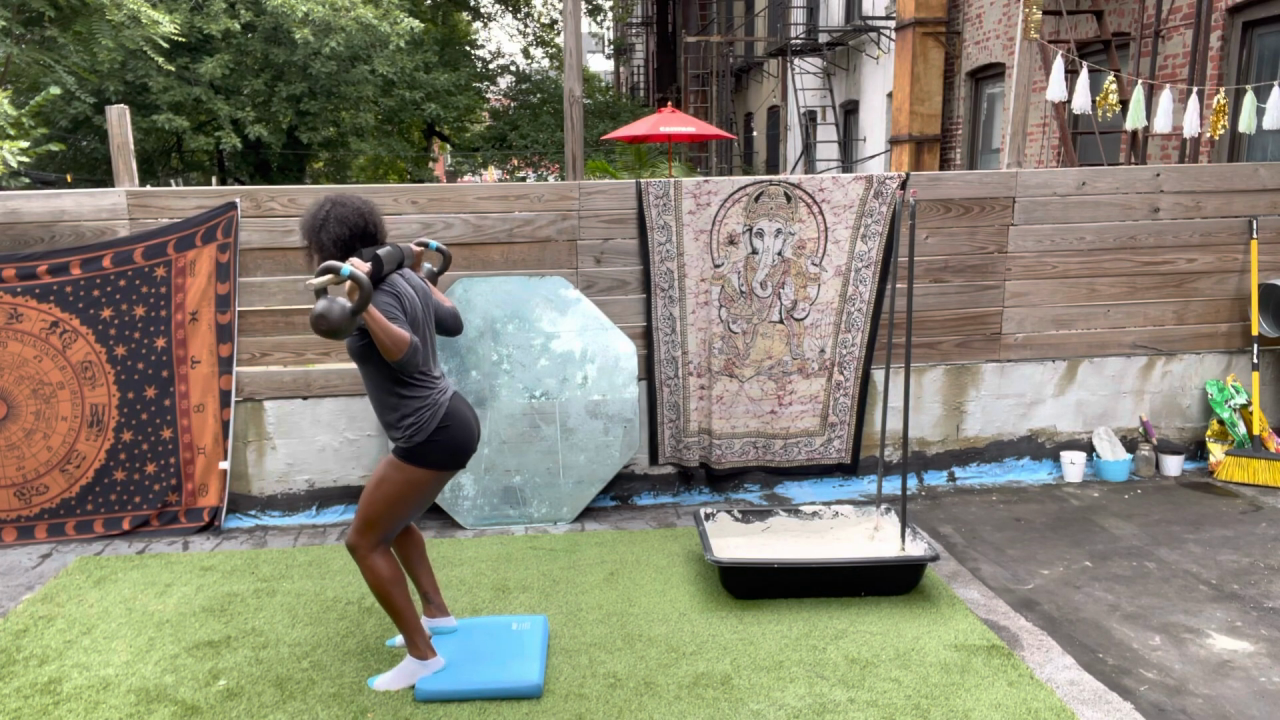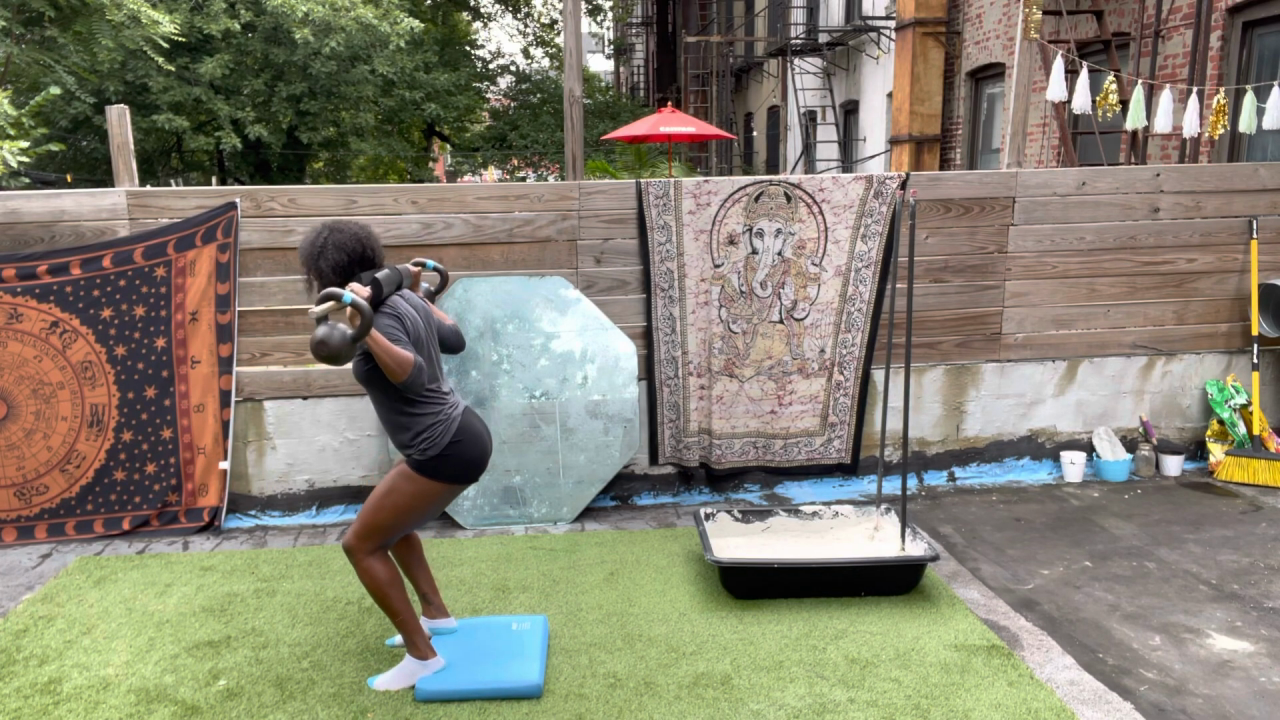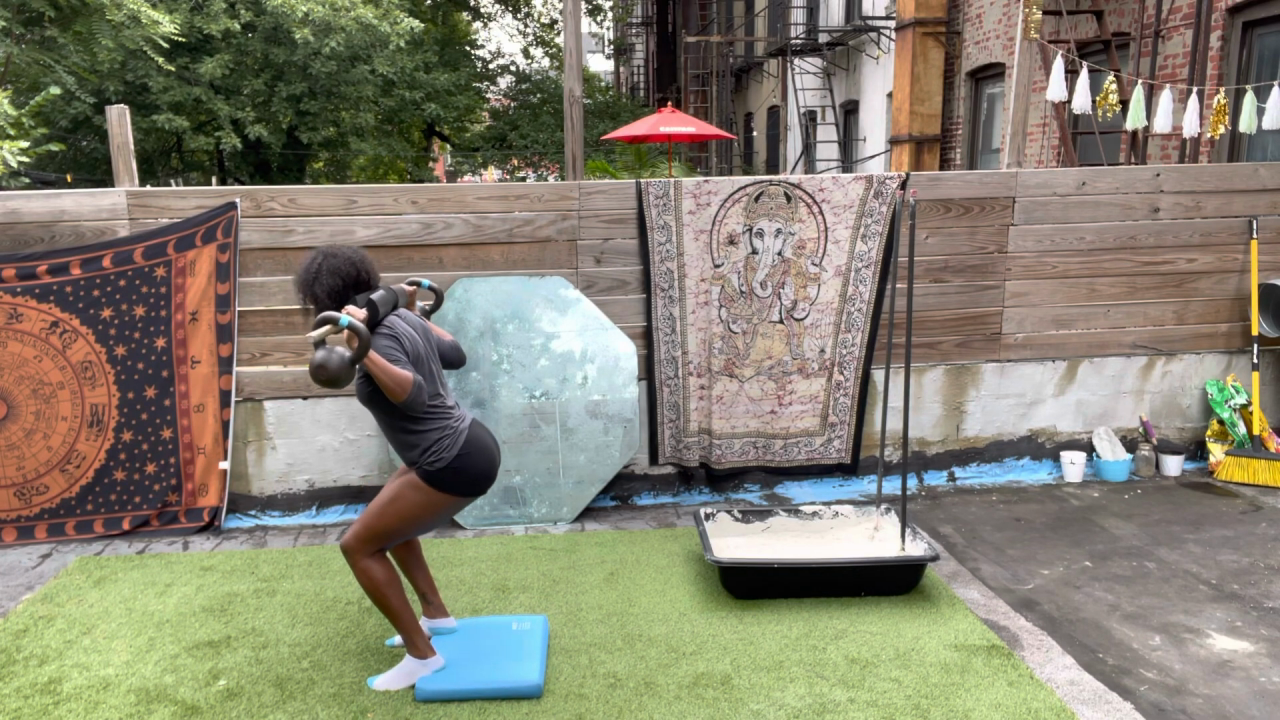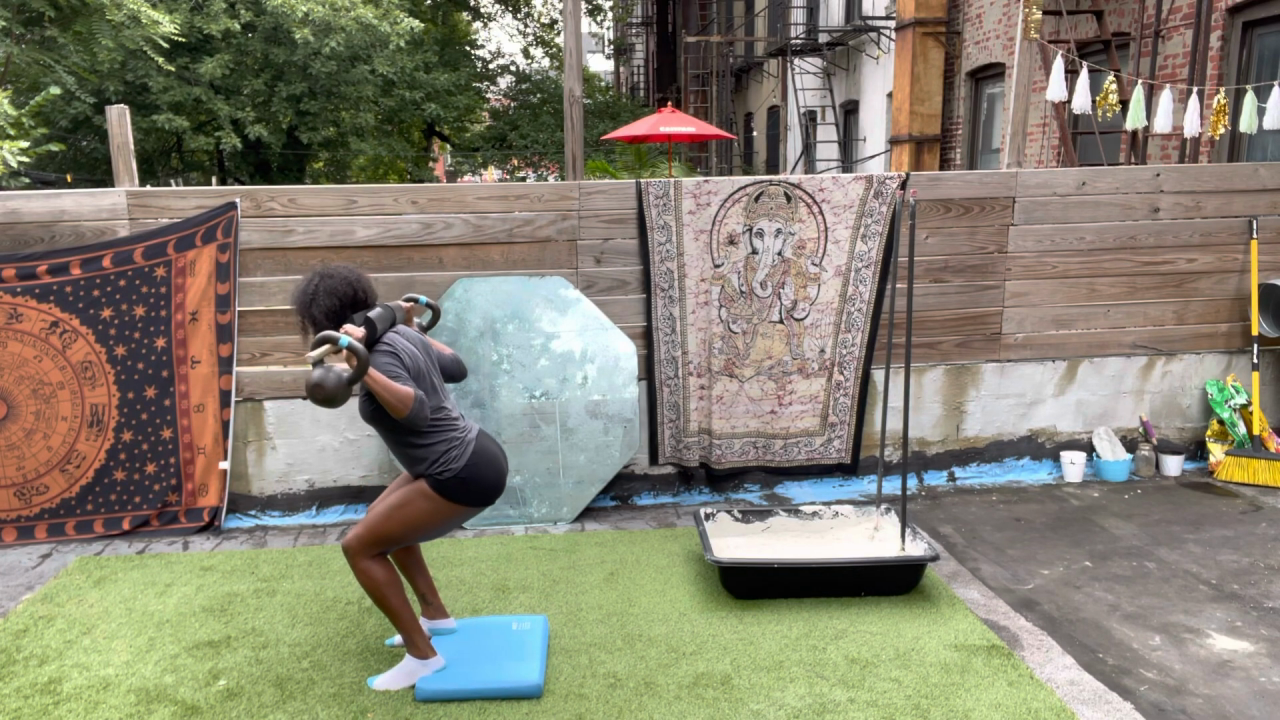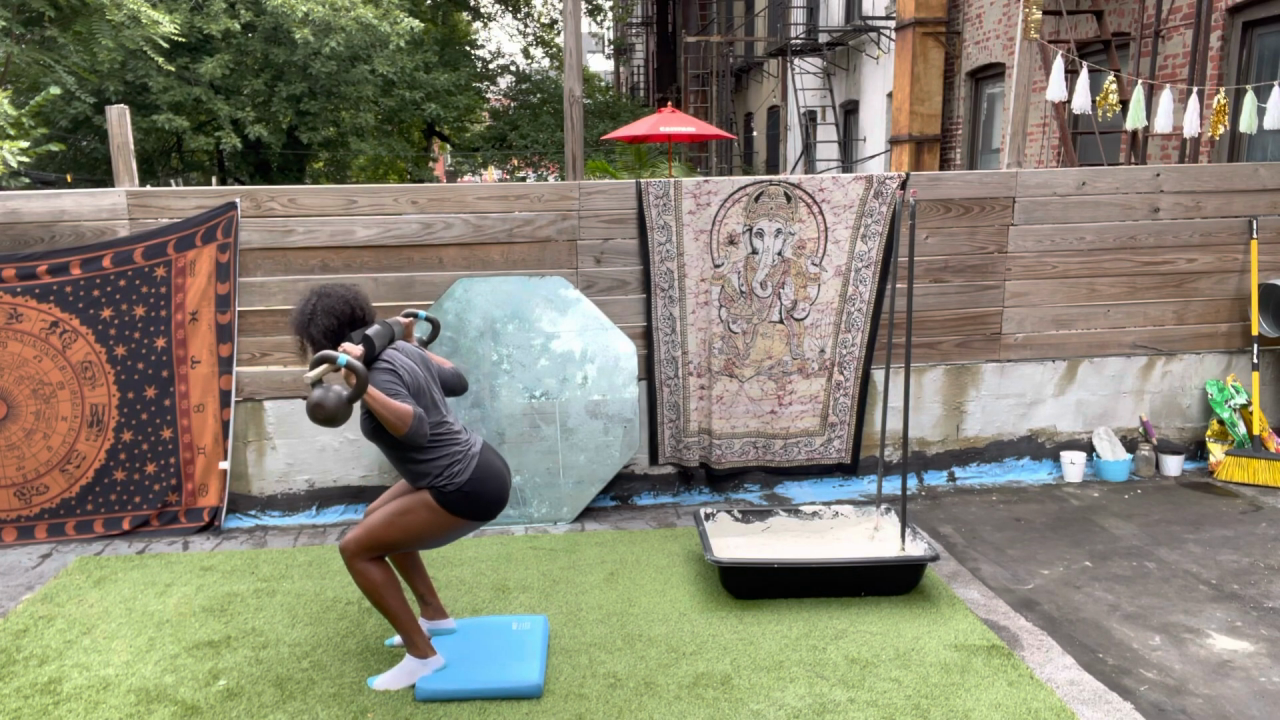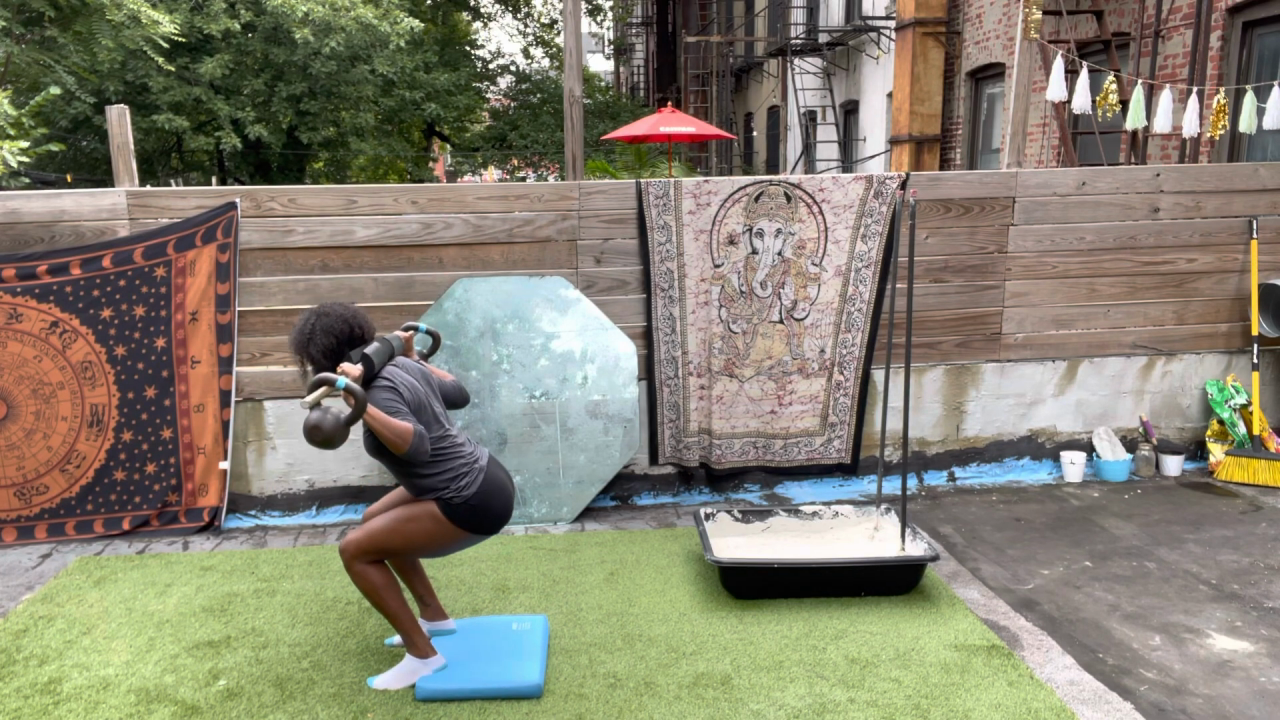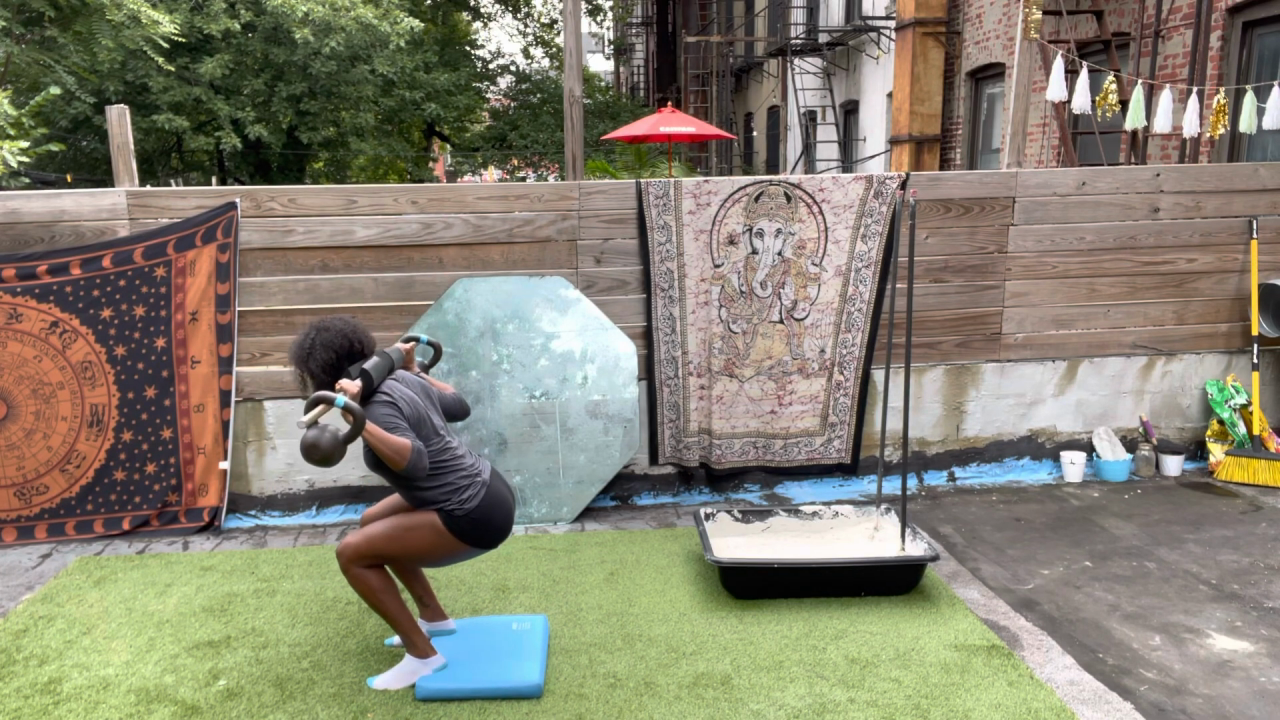
dt=0.3s
person 1, frame 1
left shoulder: (379, 293)
right shoulder: (403, 280)
left elbow: (410, 357)
right elbow: (453, 323)
left wrist: (362, 307)
left hip: (431, 437)
right hip: (450, 421)
left knee: (364, 541)
right knee: (391, 518)
left ankle: (422, 654)
right ankle: (437, 613)
person 1, frame 2
left shoulder: (380, 316)
right shoulder: (404, 301)
left elbow: (415, 378)
right elbow: (455, 341)
left wrist: (363, 331)
left hip: (447, 453)
right hip: (461, 436)
left knee: (361, 543)
right knee: (387, 519)
left ankle: (422, 656)
right ankle: (436, 615)
person 1, frame 3
left shoulder: (377, 338)
right shoulder: (401, 320)
left elbow: (416, 397)
right elbow: (456, 356)
left wrist: (363, 353)
left hip: (455, 466)
right hip: (468, 447)
left knee: (358, 544)
right knee: (386, 520)
left ankle: (422, 655)
right ankle: (436, 614)
person 1, frame 4
left shoulder: (379, 356)
right shoulder: (400, 336)
left elbow: (418, 412)
right elbow: (456, 369)
left wrist: (361, 369)
left hip: (466, 477)
right hip: (474, 457)
left knee: (359, 545)
right knee: (383, 519)
left ankle: (422, 655)
right ankle: (435, 615)
person 1, frame 5
left shoulder: (378, 373)
right shoulder: (400, 352)
left elbow: (416, 430)
right elbow: (457, 383)
left wrist: (360, 388)
left hip: (470, 491)
right hip: (478, 468)
left knee: (356, 547)
right knee: (377, 520)
left ankle: (422, 654)
right ankle: (434, 615)
person 1, frame 6
left shoulder: (379, 391)
right shoulder: (403, 368)
left elbow: (417, 448)
right elbow: (459, 394)
left wrist: (360, 408)
left hip: (475, 505)
right hip: (483, 481)
left knee: (356, 549)
right knee: (375, 523)
left ankle: (423, 655)
right ankle: (434, 617)
person 1, frame 7
left shoulder: (378, 406)
right shoulder: (402, 381)
left elbow: (415, 464)
right elbow: (460, 407)
left wrist: (359, 424)
left hip: (475, 517)
right hip: (485, 493)
left knee: (352, 552)
right knee: (372, 525)
left ankle: (422, 654)
right ankle: (434, 617)
